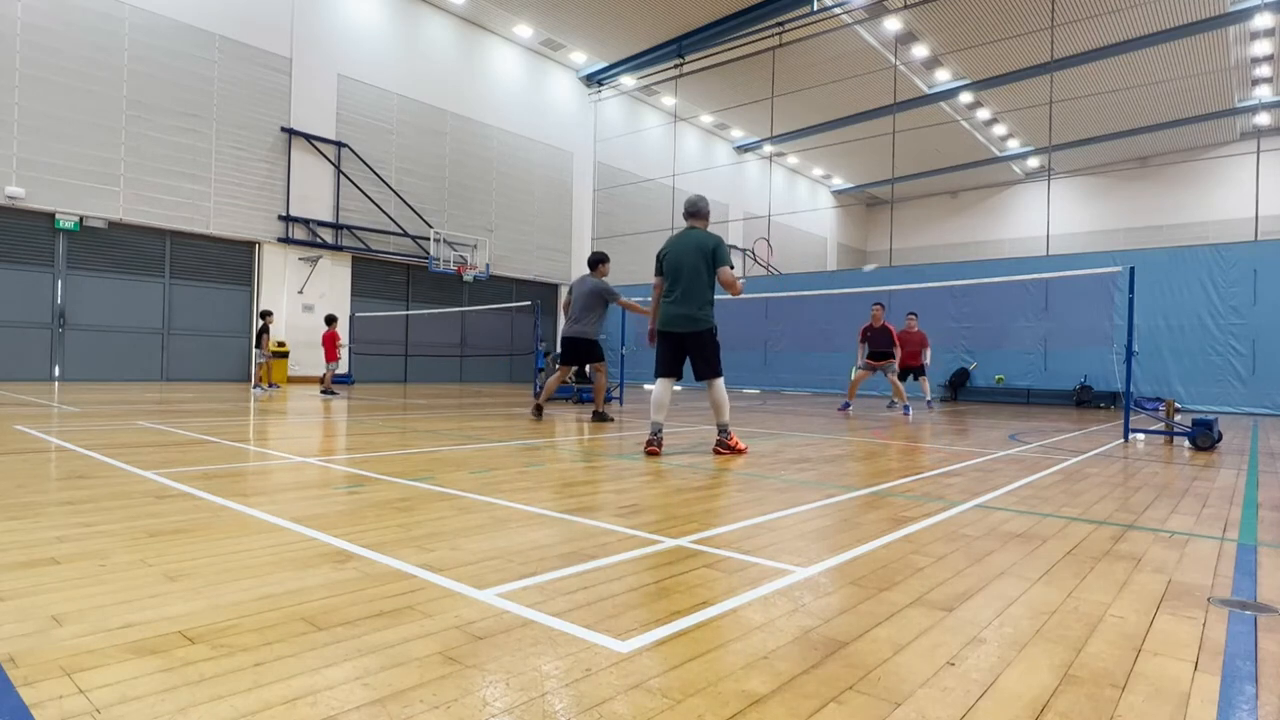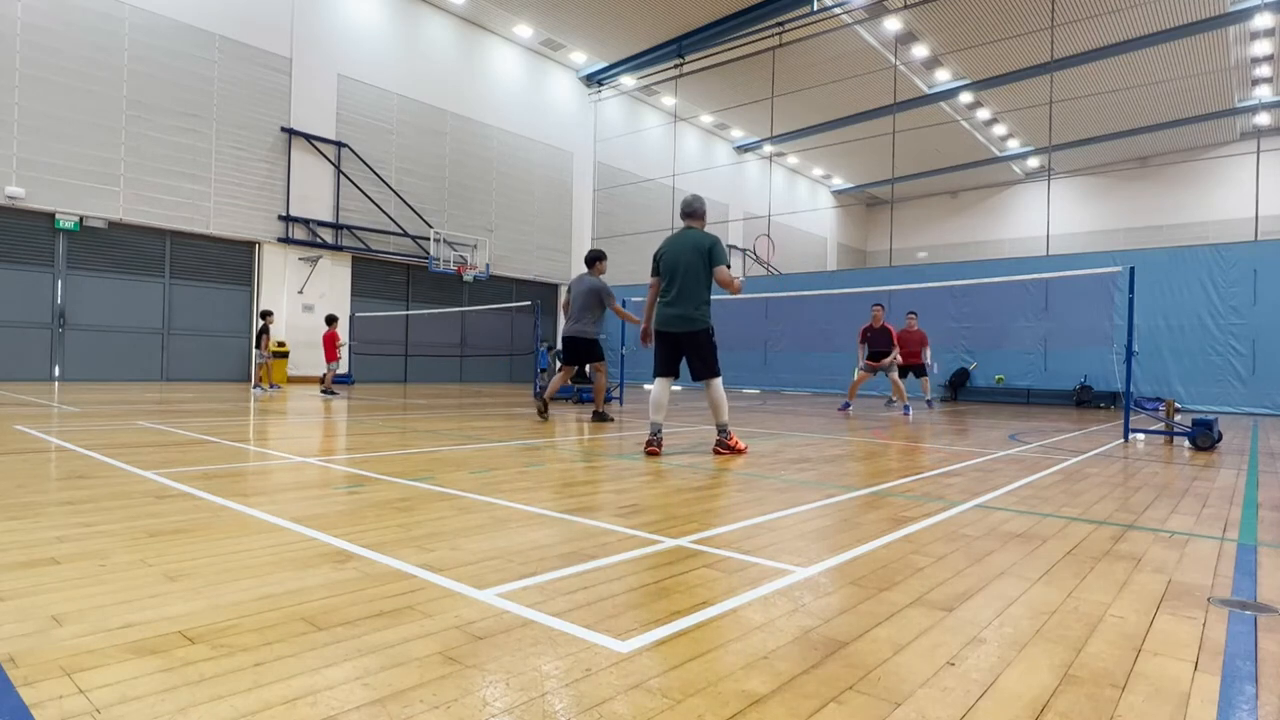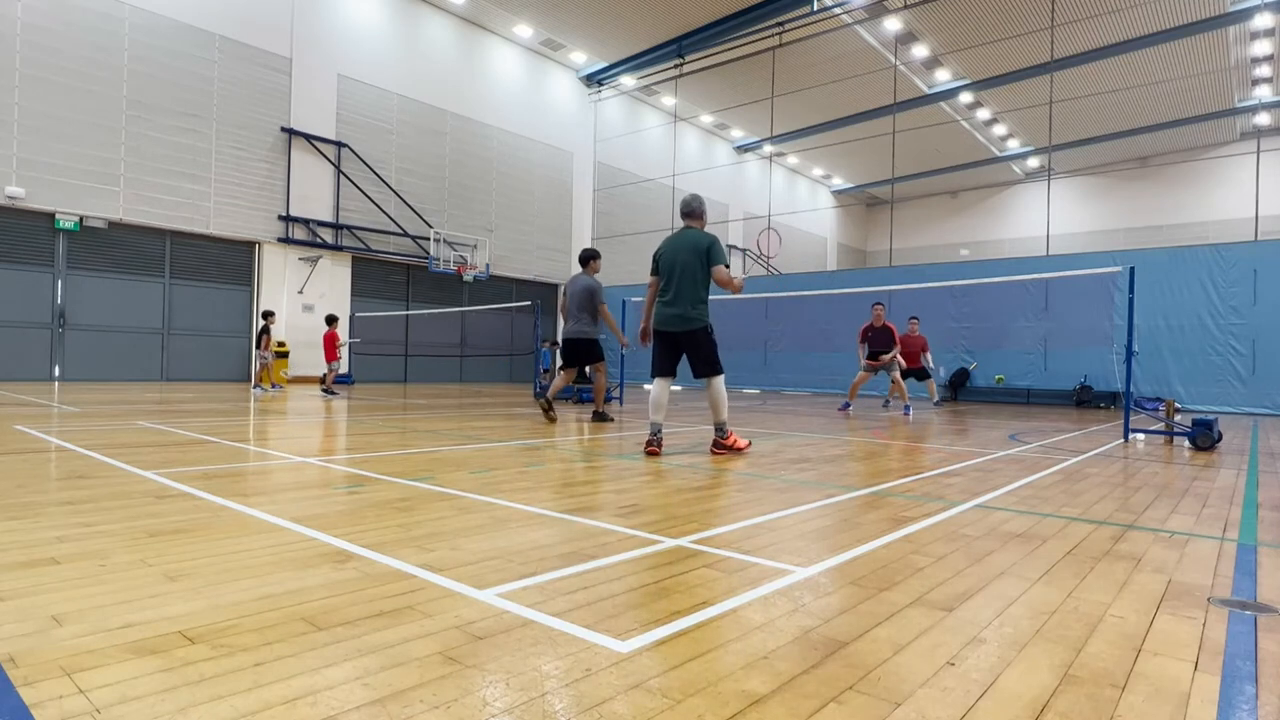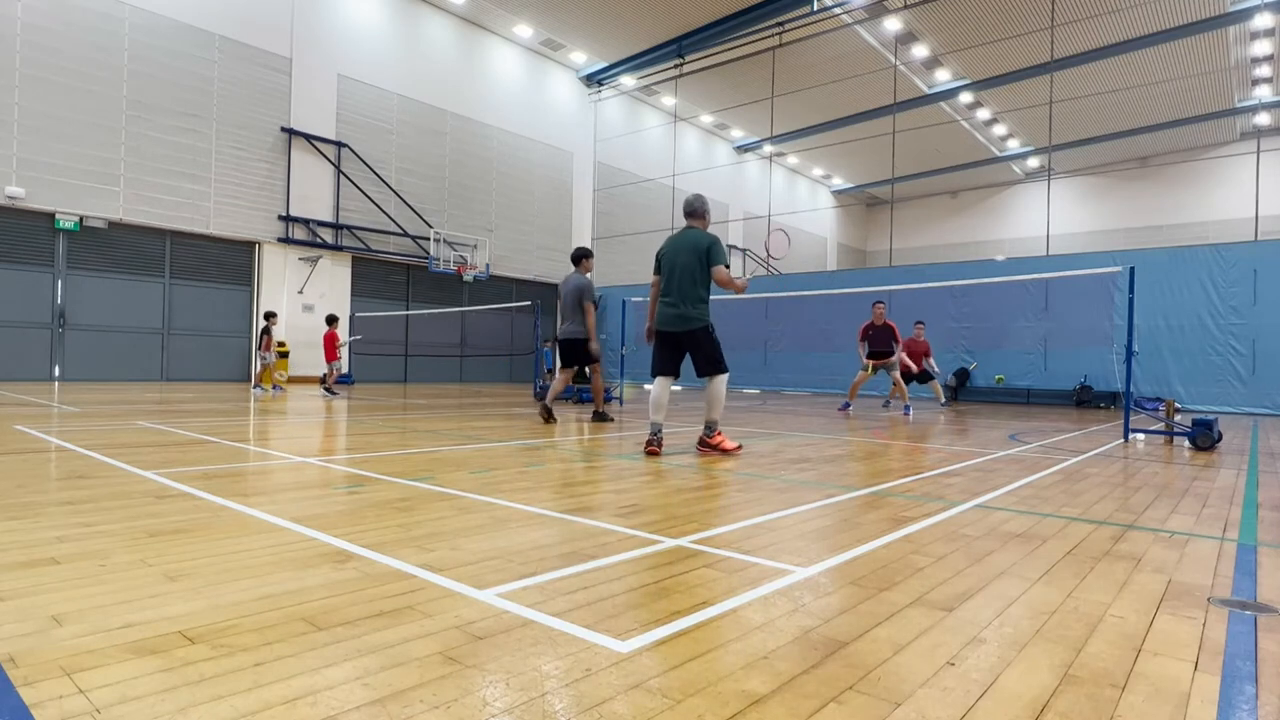
dt=0.1s
person 1, frame 1
left shoulder: (668, 244)
right shoulder: (714, 242)
left elbow: (657, 287)
right elbow: (726, 279)
left wrist: (652, 322)
right wrist: (736, 288)
left hip: (667, 322)
right hip: (700, 322)
left knee: (665, 378)
right knee: (714, 378)
left ankle: (655, 436)
right ankle: (724, 437)
person 1, frame 2
left shoulder: (665, 245)
right shoulder: (710, 242)
left elbow: (653, 287)
right elbow: (722, 277)
left wrist: (646, 322)
right wrist: (734, 286)
left hip: (665, 322)
right hip: (696, 322)
left knee: (663, 378)
right knee: (712, 378)
left ankle: (654, 436)
right ankle: (725, 437)
person 1, frame 3
left shoulder: (665, 244)
right shoulder: (708, 241)
left elbow: (652, 286)
right elbow: (720, 277)
left wrist: (645, 321)
right wrist: (735, 285)
left hip: (663, 322)
right hip: (694, 321)
left knee: (662, 378)
right knee: (714, 375)
left ankle: (654, 436)
right ankle: (723, 436)
person 1, frame 4
left shoulder: (667, 244)
right shoulder: (710, 241)
left elbow: (655, 285)
right elbow: (720, 276)
left wrist: (650, 321)
right wrist: (736, 285)
left hip: (665, 321)
right hip: (695, 321)
left knee: (663, 377)
right knee: (718, 373)
left ankle: (654, 436)
right ankle: (711, 434)
person 2, frame 1
left shoulder: (578, 282)
right shoulder: (602, 286)
left elbow: (565, 305)
right elbow: (626, 304)
right wrist: (649, 312)
left hip: (568, 335)
right hip: (586, 337)
left knee: (562, 373)
right knee: (600, 370)
left ankle: (539, 404)
right ankle: (598, 411)
person 2, frame 2
left shoulder: (576, 281)
right shoulder: (600, 285)
left elbow: (565, 305)
right elbow: (618, 310)
right wrist: (639, 321)
left hip: (569, 334)
right hip: (587, 336)
left knee: (566, 372)
right knee: (600, 370)
left ankle: (545, 397)
right ankle: (598, 412)
person 2, frame 3
left shoulder: (571, 282)
right shoulder: (594, 285)
left elbow: (562, 308)
right elbow: (604, 314)
right wrist: (620, 336)
left hip: (569, 335)
right hip: (586, 336)
left knee: (567, 374)
right knee: (600, 370)
left ankle: (547, 398)
right ankle: (599, 411)
person 2, frame 4
left shoulder: (565, 281)
right shoulder: (586, 283)
right elbow: (589, 313)
right wrist: (593, 340)
left hip: (565, 335)
right hip: (581, 336)
left knee: (565, 374)
right knee: (596, 372)
left ankle: (546, 404)
right ankle: (599, 412)
